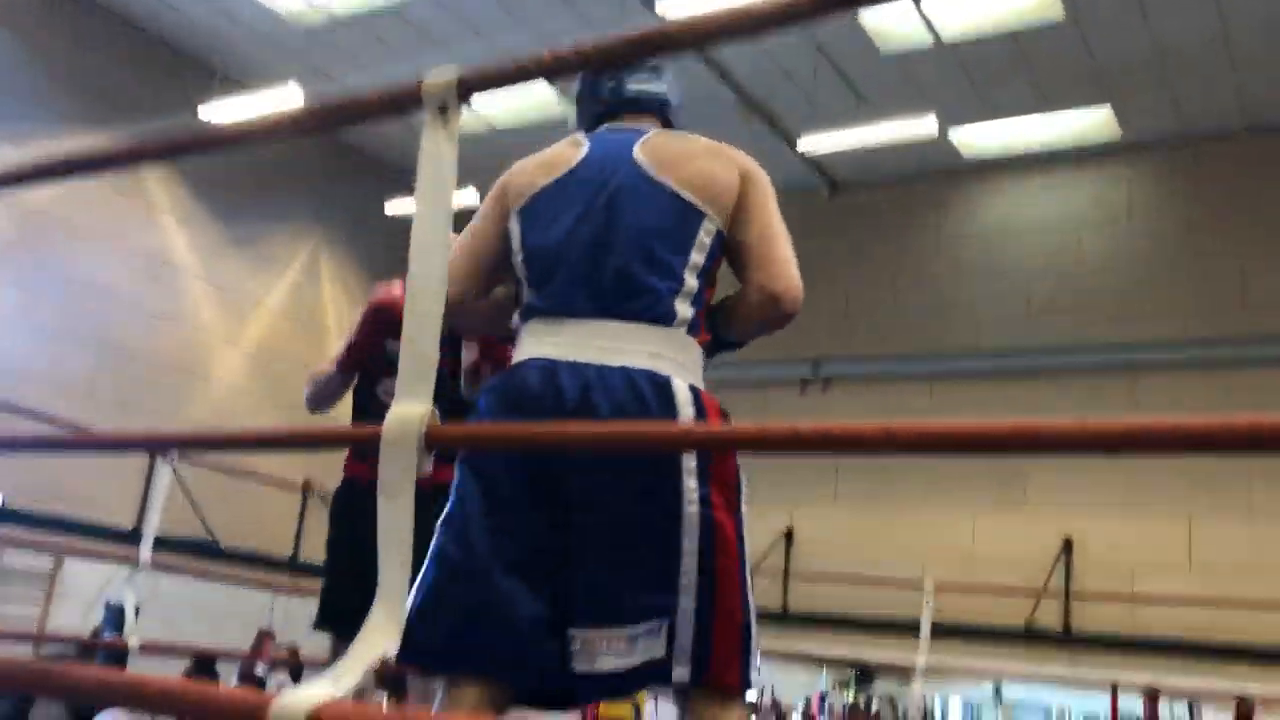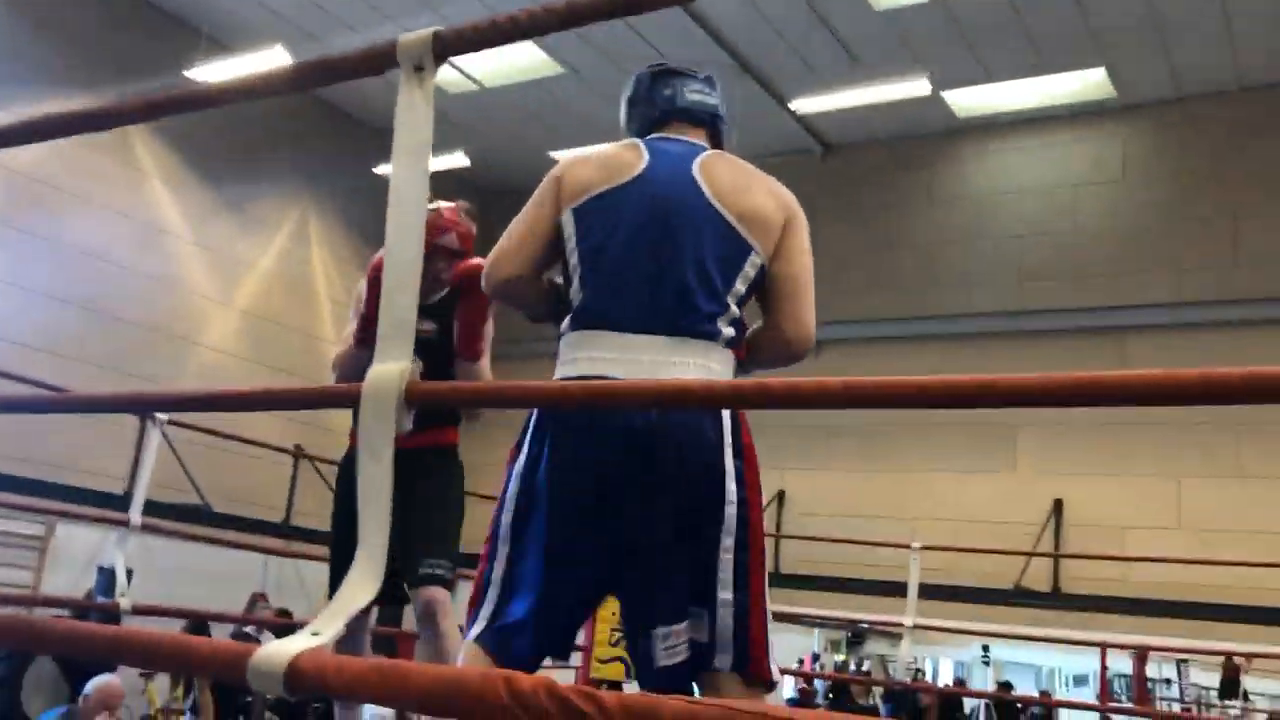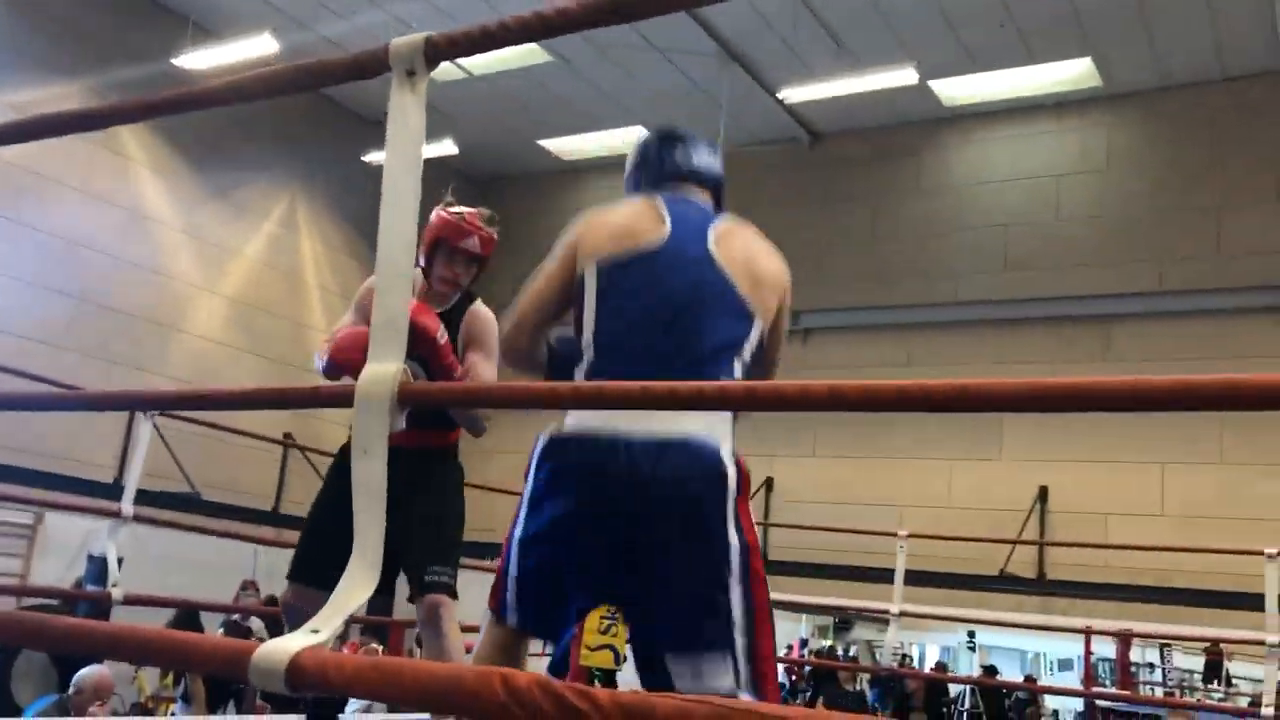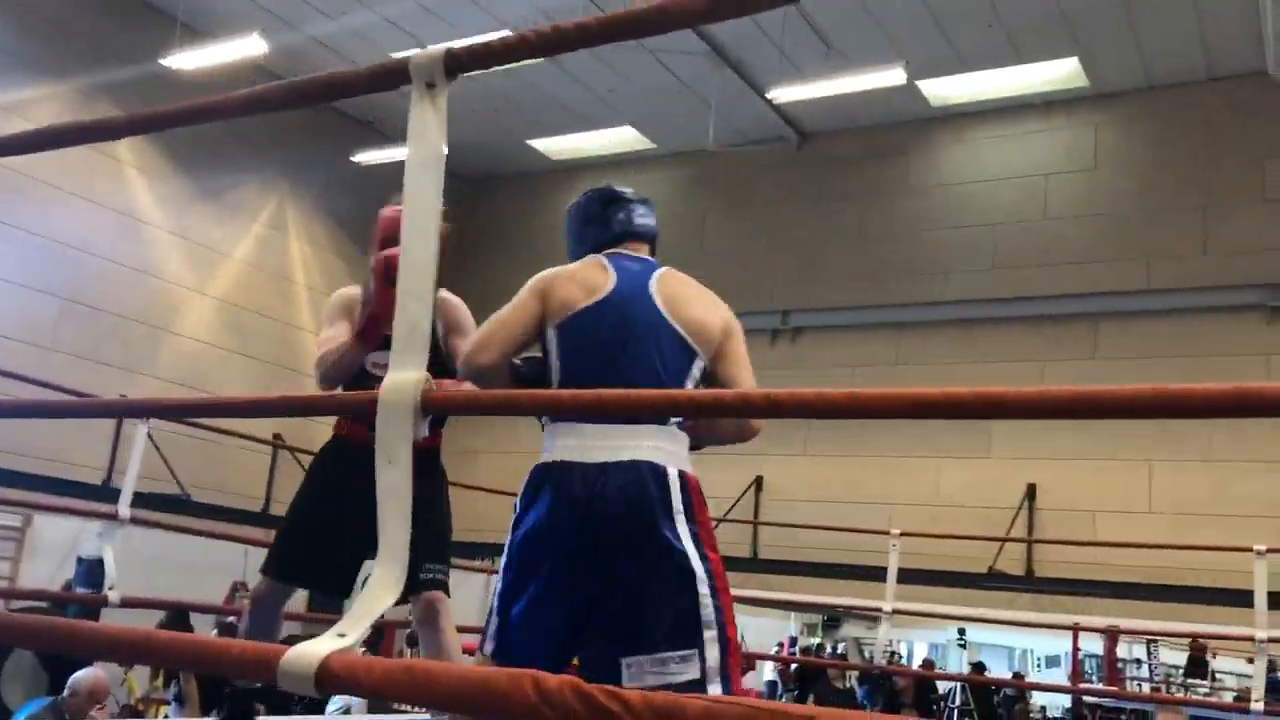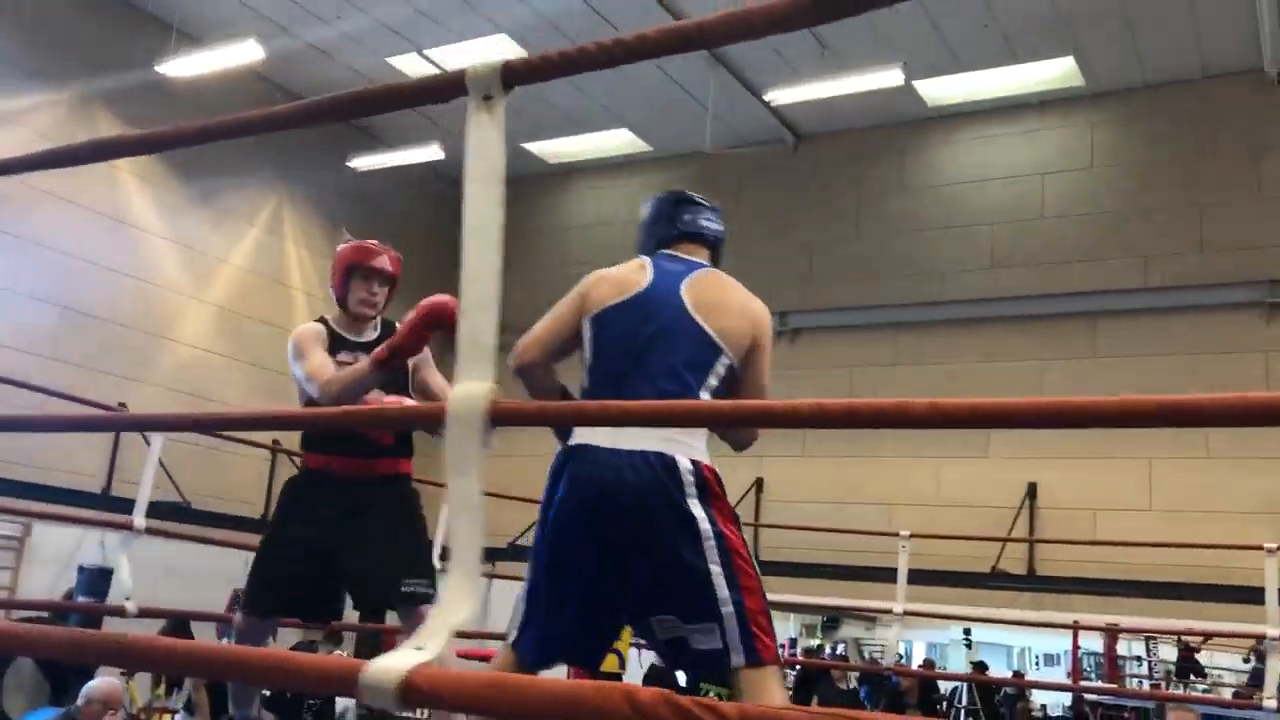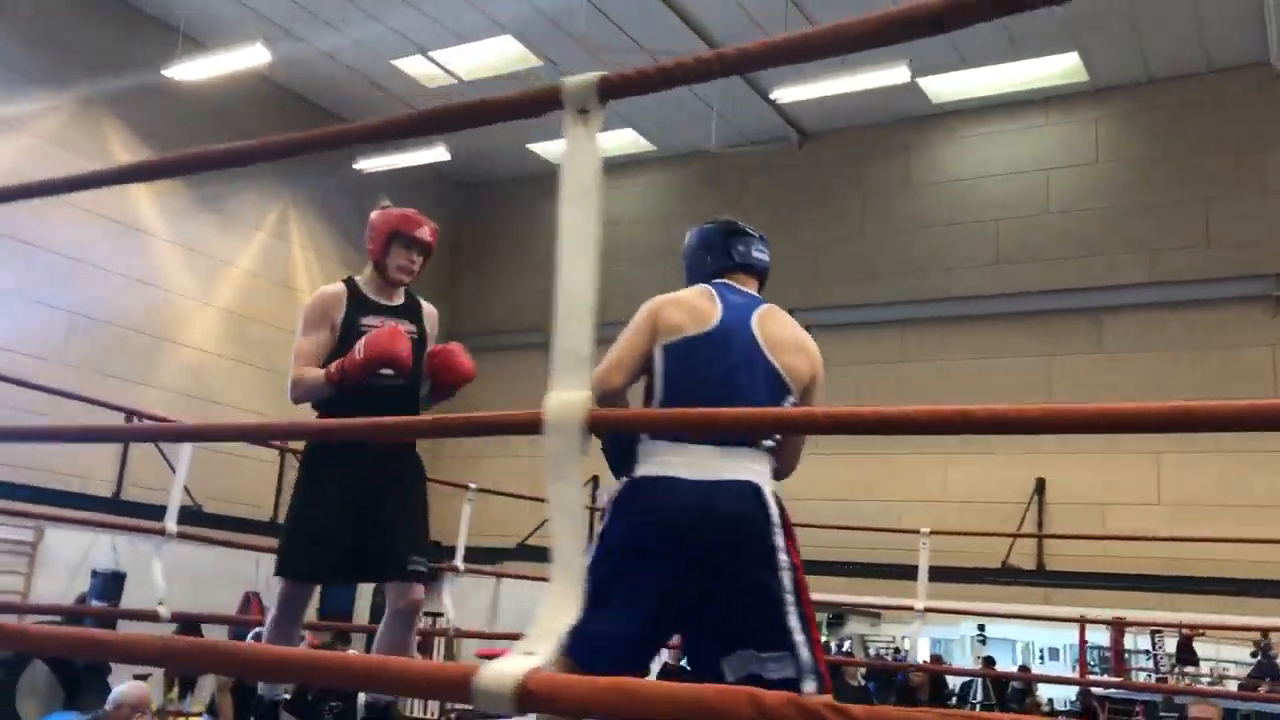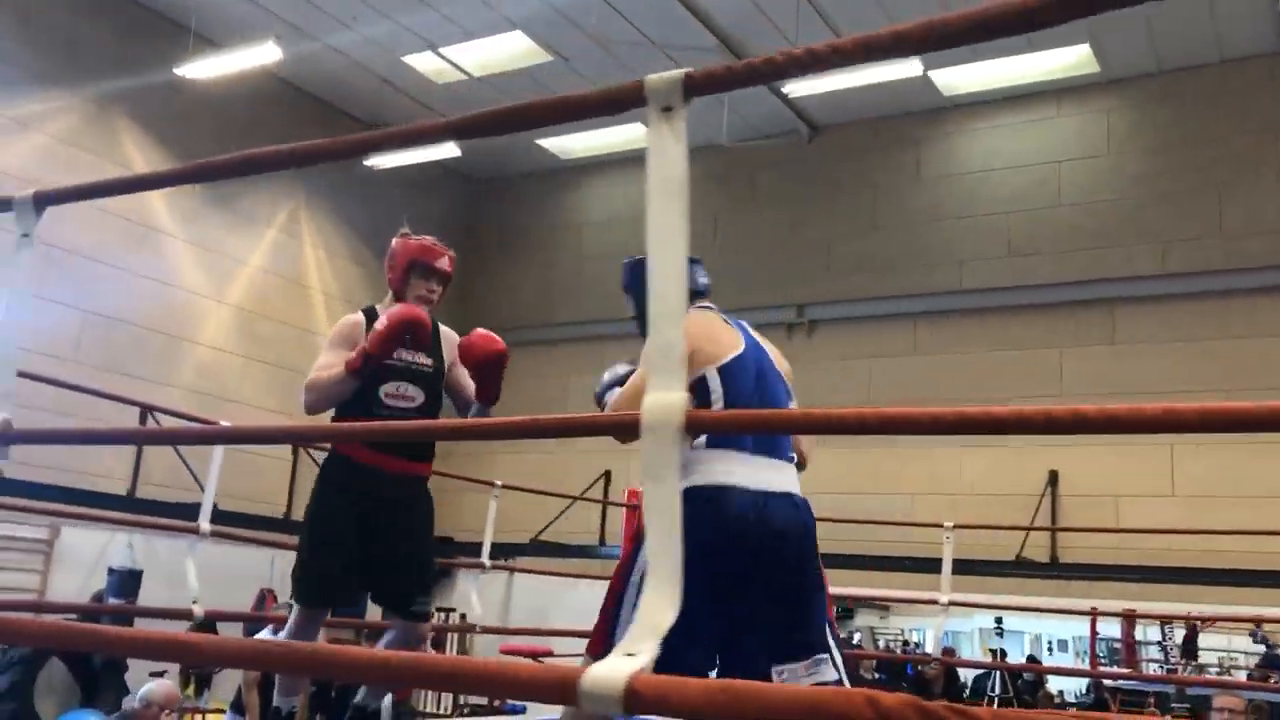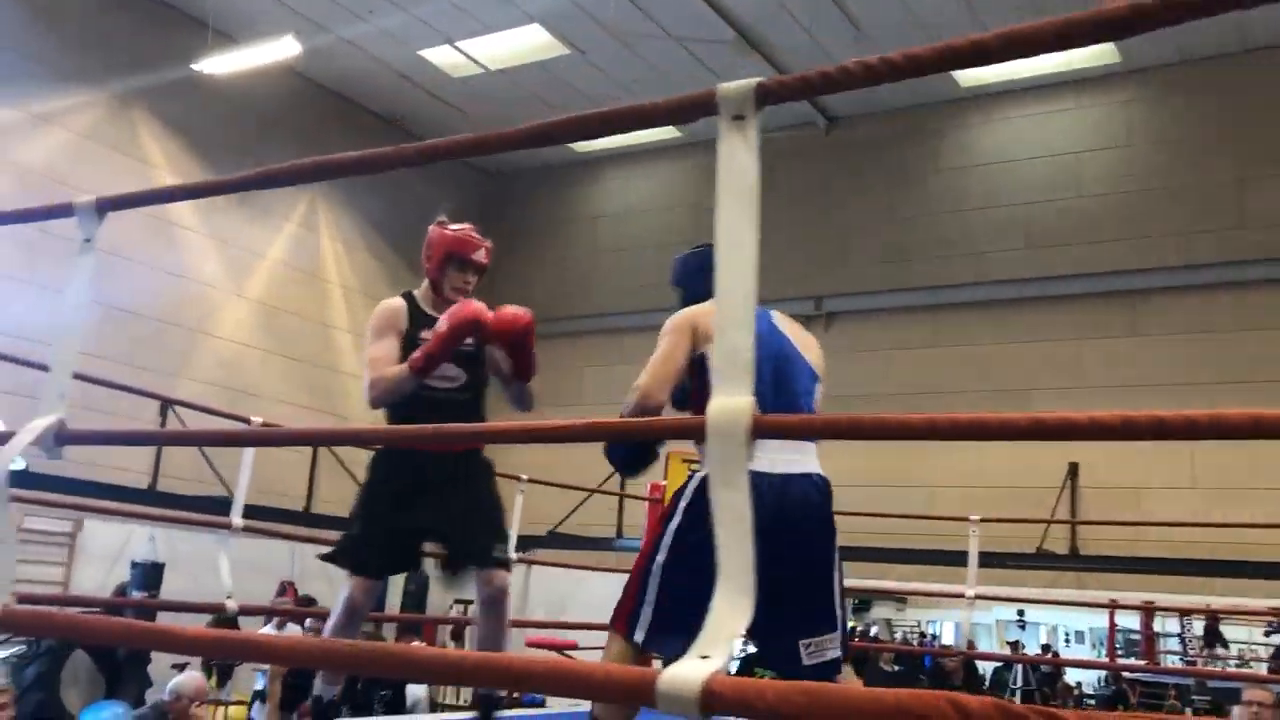
dt=0.2s
person 1, frame 1
left shoulder: (528, 171)
right shoulder: (726, 167)
left elbow: (449, 294)
right elbow: (778, 293)
left hip: (530, 399)
right hip: (656, 407)
person 1, frame 2
left shoulder: (579, 170)
right shoulder: (771, 198)
left elbow: (503, 277)
right elbow: (794, 337)
left hip: (578, 415)
right hip: (696, 427)
left knee: (501, 631)
right knee: (728, 667)
person 1, frame 3
left shoulder: (597, 227)
right shoulder: (766, 263)
left elbow: (516, 340)
right elbow: (758, 388)
left hip: (585, 458)
right hip: (694, 472)
left knee: (510, 617)
right knee: (730, 690)
person 1, frame 4
left shoulder: (556, 284)
right shoulder: (708, 306)
left elbow: (477, 360)
right elbow: (746, 421)
left hip: (563, 487)
right hip: (654, 494)
left knee: (502, 659)
right knee: (700, 686)
person 1, frame 5
left shoulder: (602, 281)
right shoulder: (747, 310)
left elbow: (526, 359)
right elbow: (744, 434)
left hip: (584, 471)
right hip: (671, 479)
left knee: (524, 650)
right knee: (751, 660)
person 1, frame 6
left shoulder: (666, 308)
right shoulder: (801, 345)
left elbow: (606, 384)
left wrist: (625, 441)
left hip: (656, 500)
right hip: (746, 509)
left knee: (577, 656)
right knee: (802, 687)
person 1, frame 7
left shoulder: (683, 334)
right shoulder: (770, 352)
left elbow: (625, 415)
left wrist: (611, 392)
left hip: (709, 510)
right hip: (787, 515)
person 1, frame 8
left shoulder: (694, 319)
right shoulder: (802, 339)
left elbow: (649, 398)
left wrist: (628, 444)
right hip: (806, 492)
left knee: (634, 639)
right knee: (820, 670)
person 2, frame 1
left shoulder: (470, 341)
right shoulder: (377, 325)
right elbow: (315, 401)
left wrist: (498, 353)
right wrist: (357, 347)
left hip: (428, 499)
right hip: (362, 496)
right knee: (345, 642)
person 2, frame 2
left shoulder: (465, 309)
right shoulder: (381, 295)
right elbow: (343, 378)
left wrist: (474, 319)
right wrist: (372, 315)
left hip: (432, 468)
left knee: (432, 601)
right knee: (350, 613)
person 2, frame 3
left shoulder: (477, 320)
right shoulder: (379, 292)
left elbow: (477, 422)
right elbow: (323, 364)
left wrist: (441, 363)
right wrist: (336, 359)
left hip: (429, 469)
left knee: (435, 604)
right knee: (299, 599)
person 2, frame 4
left shoulder: (447, 310)
right shoulder: (348, 302)
right elbow: (327, 377)
right wrist: (375, 314)
left hip: (413, 467)
right hip: (348, 456)
left knee: (432, 603)
right knee: (268, 592)
person 2, frame 5
left shoulder: (405, 342)
right shoulder: (310, 337)
right elbow: (326, 392)
left wrist: (406, 413)
right wrist: (399, 345)
left hip: (387, 493)
right hip: (317, 490)
left knee: (419, 616)
right knee: (251, 625)
person 2, frame 6
left shoulder: (425, 315)
right shoulder: (331, 300)
right elbow: (299, 389)
left wrist: (443, 385)
right wrist: (351, 368)
left hip: (397, 464)
right hip: (335, 457)
left knee: (408, 599)
right knee: (293, 593)
person 2, frame 7
left shoulder: (447, 343)
right shoulder: (356, 327)
left elbow: (476, 421)
right elbow: (311, 399)
left wrist: (488, 389)
right wrist: (369, 355)
left hip: (407, 492)
right hip: (348, 483)
left knee: (412, 628)
right knee: (310, 611)
person 2, frame 8
left shoulder: (484, 323)
right shoulder: (395, 312)
left elbow: (523, 403)
right elbow: (377, 392)
left wrist: (524, 361)
right wrist: (433, 352)
left hip: (465, 467)
right hip: (404, 463)
left knee: (496, 585)
right knee: (359, 594)
